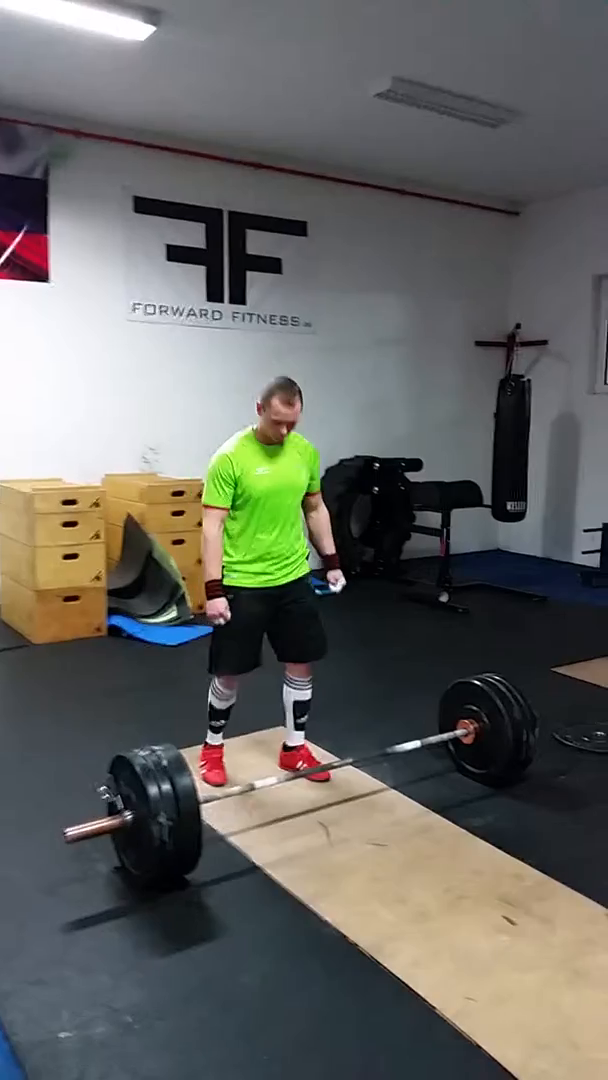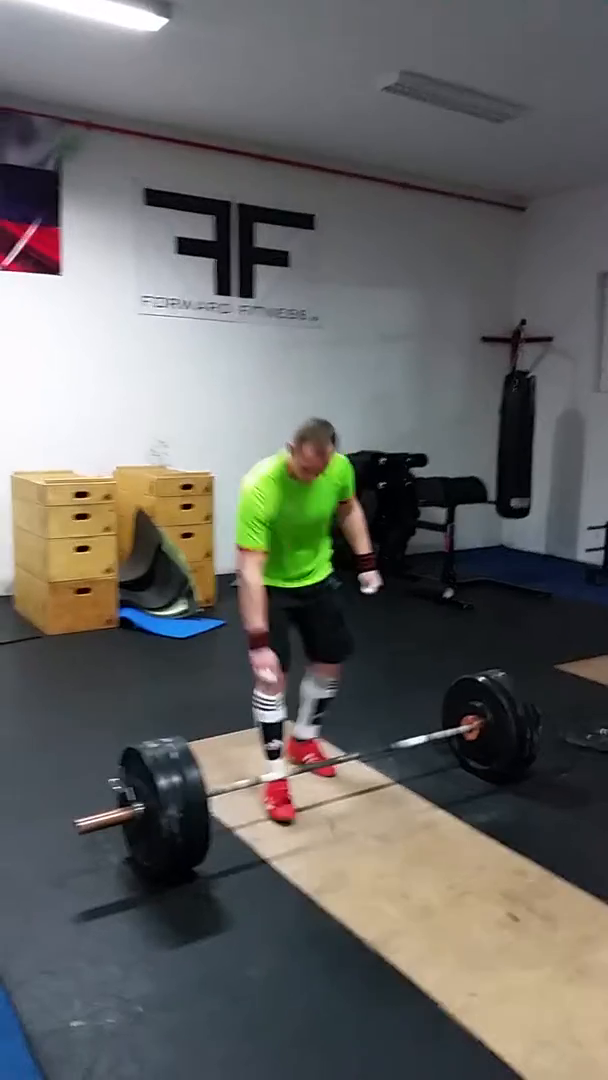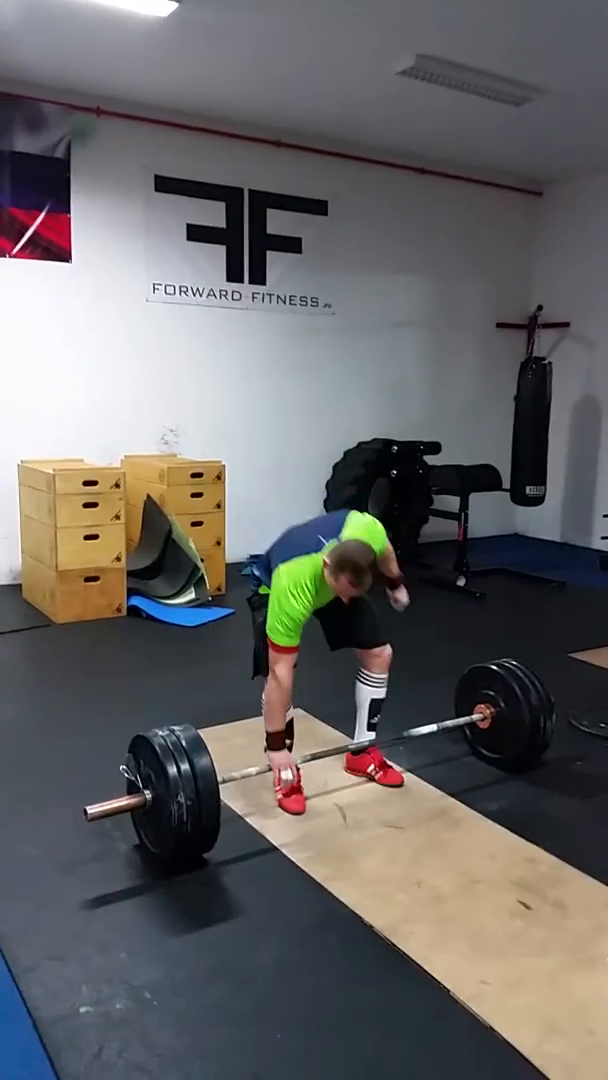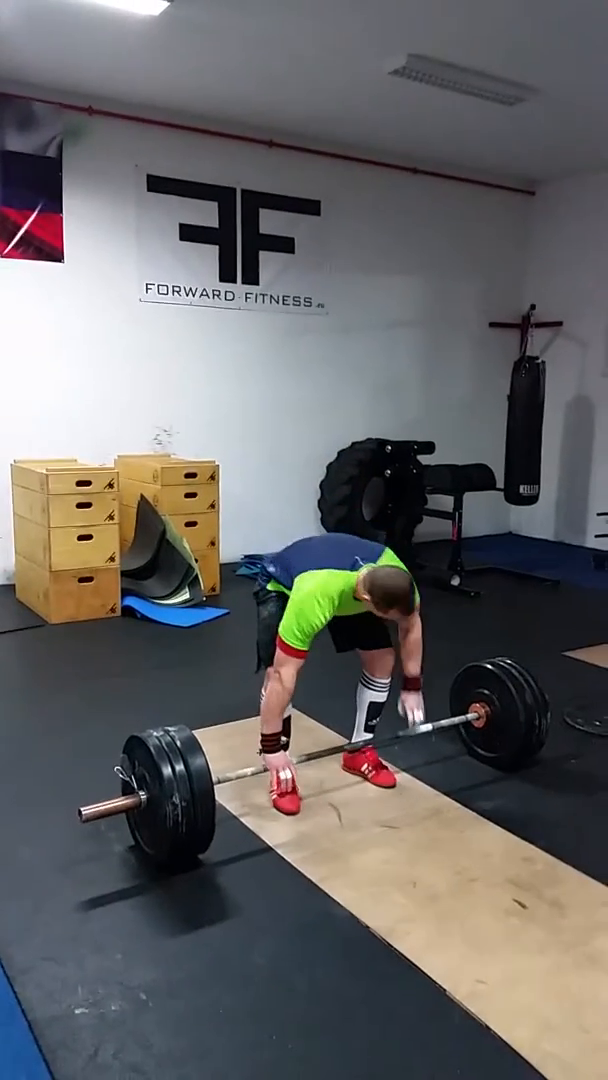
dt=0.4s
person 1, frame 1
left shoulder: (306, 453)
right shoulder: (231, 458)
left elbow: (315, 508)
right elbow: (212, 527)
left wrist: (331, 561)
right wrist: (214, 590)
left hip: (292, 579)
right hip: (241, 585)
left knee: (301, 665)
right knee: (229, 673)
left ankle: (295, 747)
right ankle: (213, 745)
person 1, frame 2
left shoulder: (339, 468)
right shoulder: (260, 489)
left elbow: (350, 510)
right elbow: (250, 570)
left wrist: (366, 562)
right wrist: (258, 641)
left hip: (316, 577)
right hip: (270, 585)
left knee: (329, 662)
right knee: (271, 677)
left ankle: (304, 739)
right ankle: (276, 776)
person 1, frame 3
left shoulder: (367, 531)
right shoulder: (291, 588)
right elbow: (280, 674)
left wrist: (395, 583)
right wrist: (276, 745)
left hip: (339, 581)
right hip: (273, 589)
left knee: (379, 654)
right knee: (279, 677)
left ankle: (363, 752)
right ankle: (288, 772)
person 1, frame 4
left shoulder: (395, 574)
right shoulder: (313, 597)
left elbow: (412, 627)
right elbow: (284, 674)
left wrist: (411, 688)
right wrist: (271, 747)
right hip: (281, 585)
left knee: (384, 659)
right knee: (276, 672)
left ankle: (360, 751)
right ankle: (281, 772)
